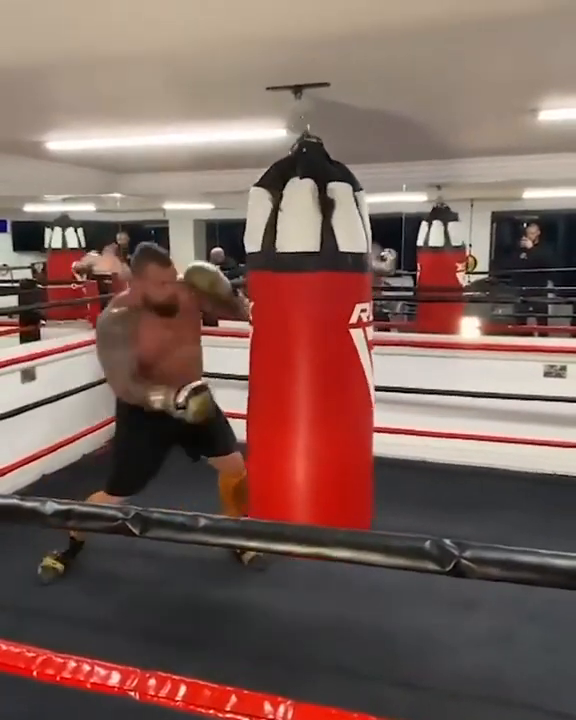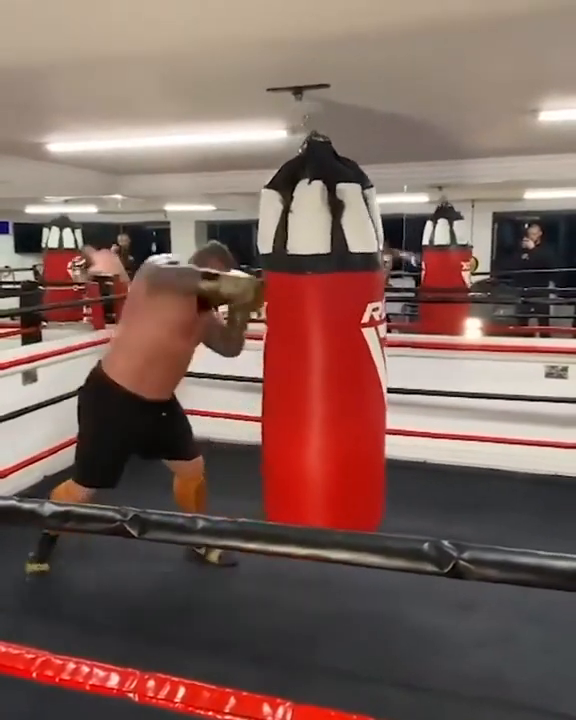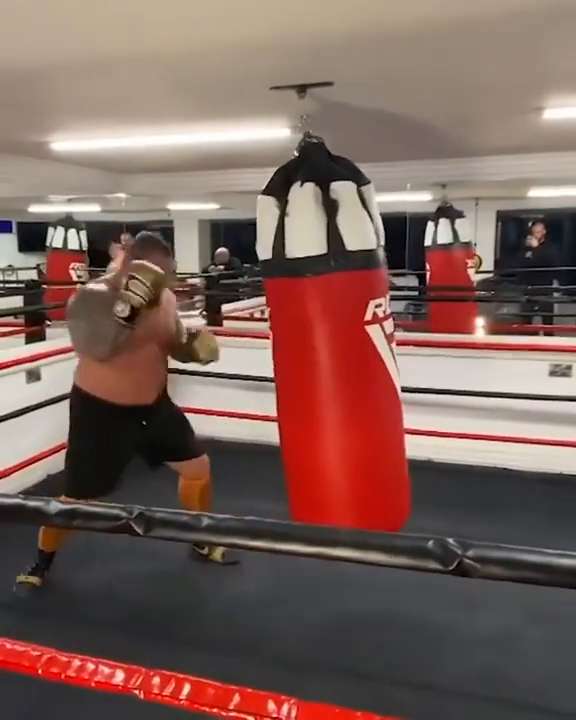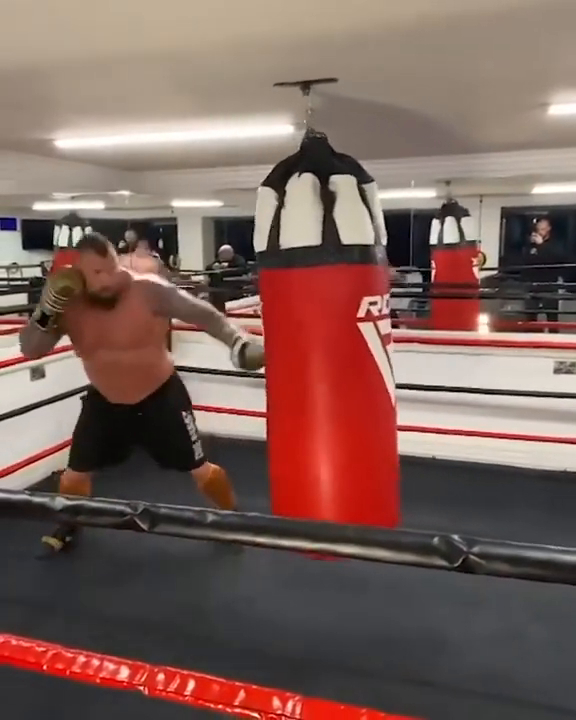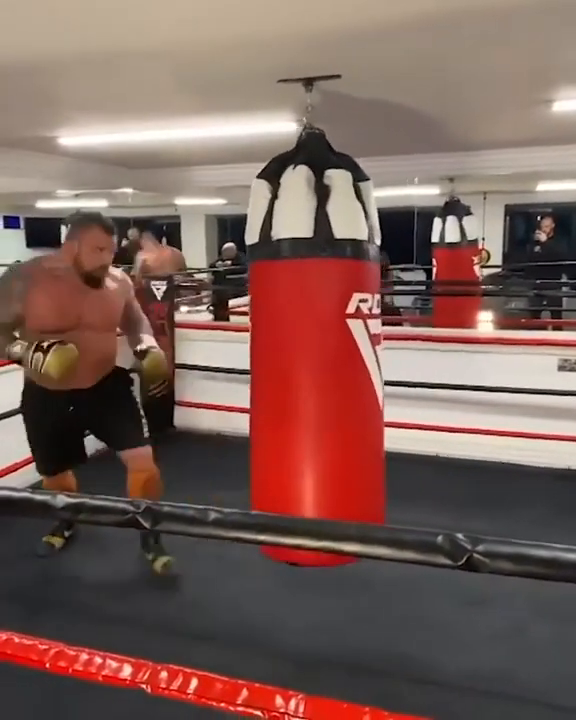
dt=0.4s
person 1, frame 1
left shoulder: (187, 290)
right shoulder: (116, 321)
left elbow: (237, 311)
right elbow: (124, 385)
left wrist: (222, 290)
right wrist: (174, 400)
left hip: (194, 401)
right hip: (143, 412)
left knee: (234, 466)
right knee: (116, 494)
right ankle: (70, 546)
person 1, frame 2
left shoulder: (204, 309)
right shoulder: (164, 272)
left elbow: (229, 347)
right elbow: (165, 276)
left wrist: (239, 310)
right wrist: (218, 282)
left hip: (159, 402)
right hip: (113, 398)
left knee: (192, 470)
right knee: (85, 486)
right ankle: (46, 541)
person 1, frame 3
left shoulder: (165, 298)
right shoulder: (91, 298)
left elbow: (179, 349)
right elbow: (98, 348)
left wrist: (198, 345)
right wrist: (131, 302)
left hip: (153, 405)
right hip: (99, 410)
left knee: (198, 466)
right knee: (78, 499)
left ankle: (200, 540)
right ankle: (41, 562)
person 1, frame 4
left shoulder: (149, 290)
right shoulder: (67, 296)
left elbow: (199, 312)
right elbow: (30, 347)
left wrist: (238, 339)
right wrist: (49, 309)
left hip: (160, 396)
right hip: (105, 399)
left knee: (199, 470)
right knee: (75, 474)
right ankle: (69, 526)
person 1, frame 5
left shoulder: (118, 282)
left elbow: (136, 322)
left wrist: (149, 350)
left hip: (107, 387)
right hip: (47, 396)
left knee: (141, 459)
right knee: (53, 474)
left ankle: (150, 538)
right ankle: (67, 522)
